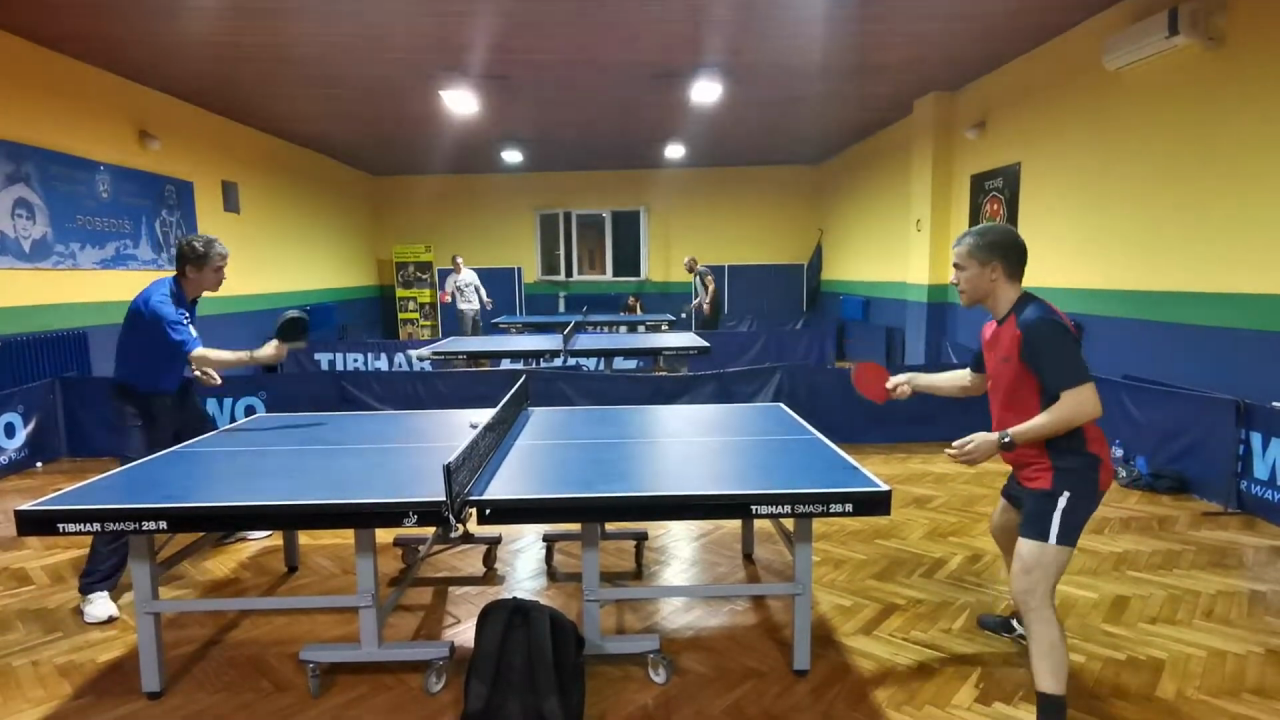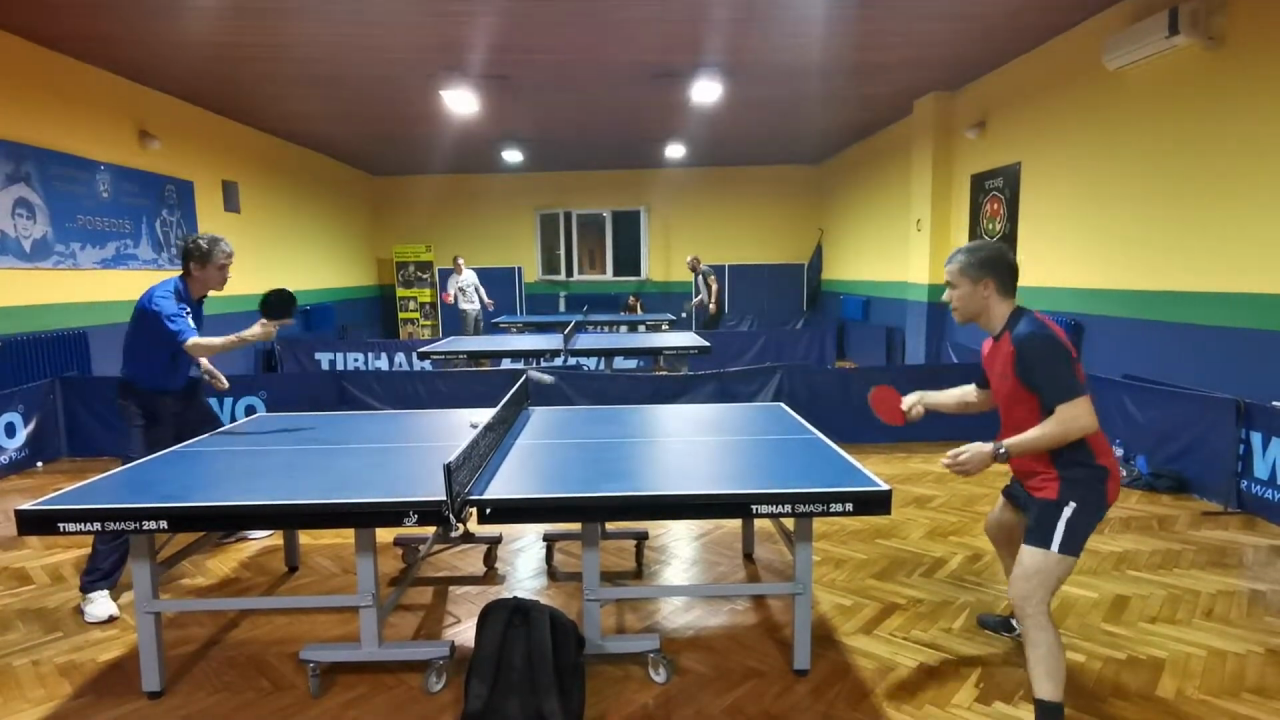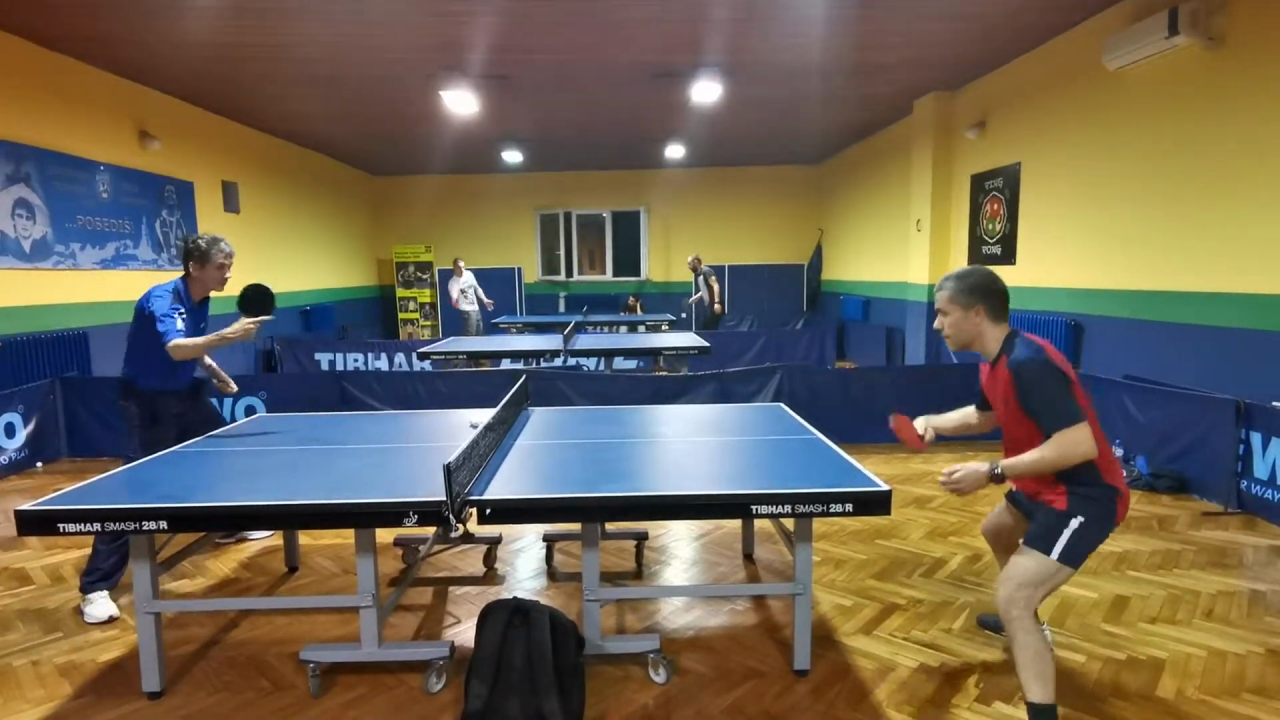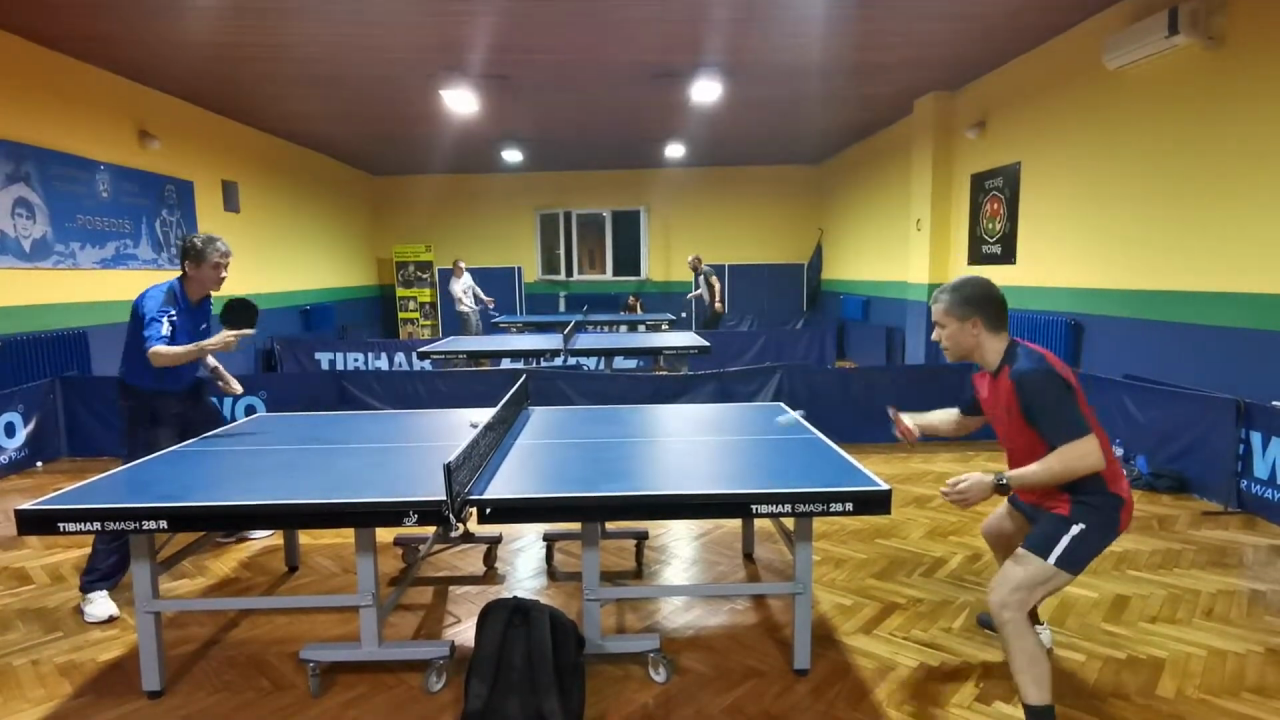
dt=0.1s
person 1, frame 1
left shoulder: (1037, 324)
right shoulder: (996, 327)
left elbow: (1086, 405)
right elbow: (972, 380)
left wrist: (1000, 440)
right wrist: (914, 381)
left hip: (1067, 472)
right hip: (1034, 466)
left knee: (1031, 592)
right knee: (1004, 531)
right ankle: (1023, 623)
person 1, frame 2
left shoulder: (1032, 339)
right shoulder: (996, 342)
left elbow: (1081, 420)
right elbow: (981, 396)
left wrist: (996, 452)
right wrist: (925, 399)
left hip: (1075, 483)
right hip: (1040, 474)
left knee: (1027, 597)
right knee: (999, 529)
right ankle: (1023, 624)
person 1, frame 3
left shoulder: (1028, 364)
right shoulder: (992, 362)
left elbow: (1080, 444)
right elbow: (982, 416)
left wrist: (991, 472)
right wrist: (934, 423)
left hip: (1085, 498)
right hip: (1047, 487)
left knee: (1011, 598)
right knee: (995, 530)
right ankle: (1024, 625)
person 1, frame 4
left shoulder: (1031, 373)
right shoulder: (988, 374)
left elbow: (1086, 456)
right elbow: (964, 419)
left wrist: (996, 483)
right wrist: (919, 421)
left hip: (1089, 505)
right hip: (1050, 495)
left knee: (1004, 601)
right knee: (996, 533)
right ankle: (1028, 628)
person 2, frame 1
left shoulder: (186, 297)
right shoulder: (159, 303)
right elbow: (197, 353)
left wrist: (200, 367)
right wrist: (255, 357)
left hip: (174, 392)
right hip: (140, 401)
right ankle: (96, 588)
person 2, frame 2
left shoulder: (193, 296)
right shoulder: (163, 300)
right elbow: (191, 345)
left wrist: (205, 366)
right wrist: (245, 338)
left hip: (182, 392)
right hip: (145, 400)
right ankle: (96, 587)
person 2, frame 3
left shoulder: (201, 301)
right shoulder: (162, 300)
right elbow: (175, 350)
left wrist: (215, 372)
right wrist: (225, 336)
left hip: (186, 394)
right hip: (148, 400)
right ankle: (96, 587)
person 2, frame 4
left shoulder: (203, 302)
right shoulder: (156, 301)
right elbow: (157, 355)
left wrist: (220, 372)
right wrist: (208, 345)
left hip: (187, 394)
right hip: (147, 401)
right ankle: (96, 586)
